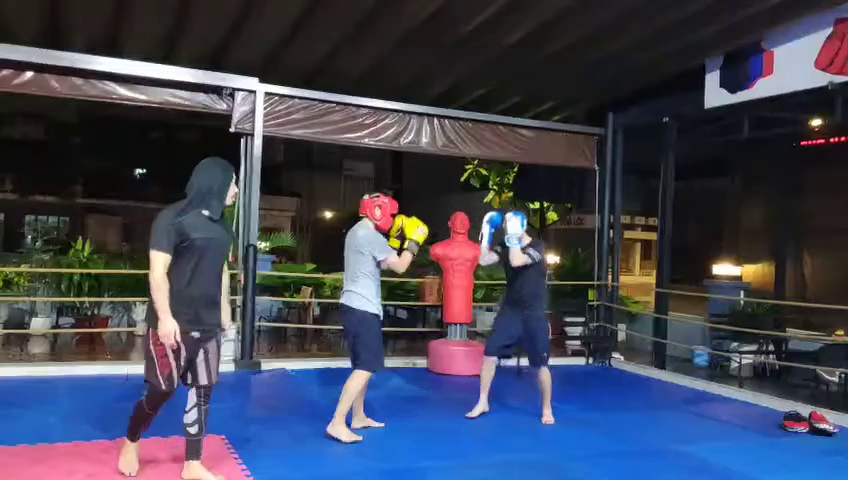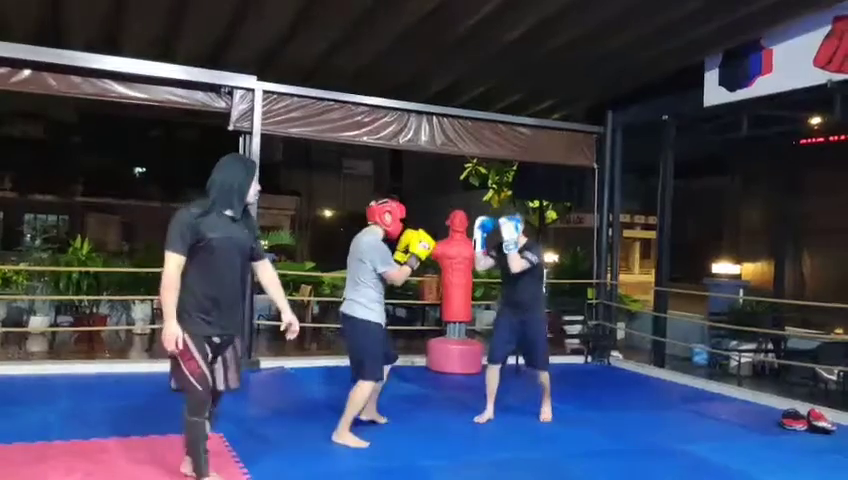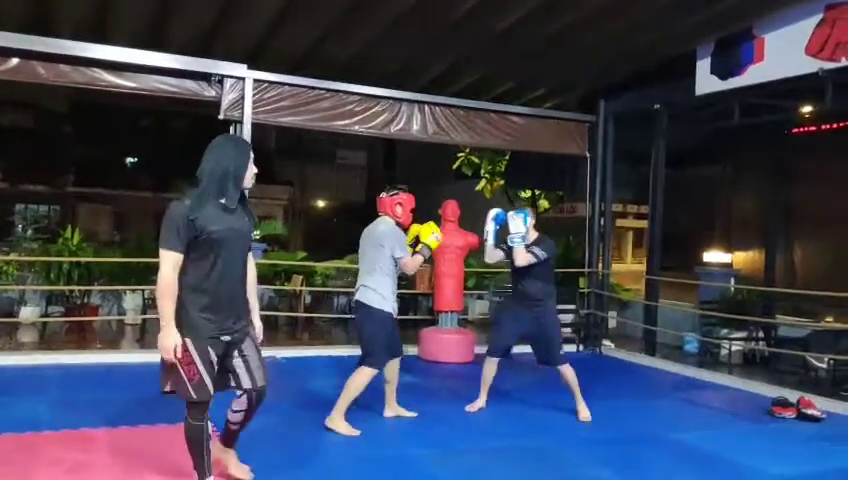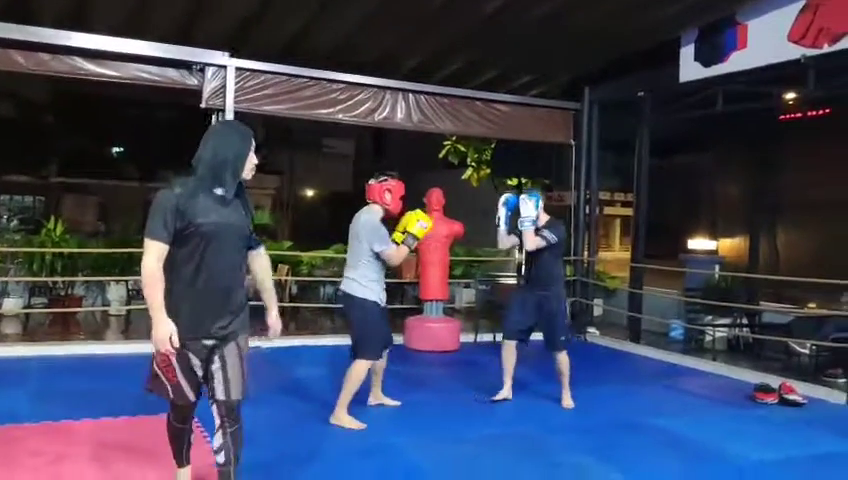
dt=0.4s
person 1, frame 1
left shoulder: (221, 224)
right shoulder: (173, 219)
right elbow: (158, 271)
left wrist: (224, 312)
right wrist: (165, 317)
left hip: (208, 323)
right hip: (174, 322)
left knee: (202, 391)
right knee: (162, 390)
right ankle: (131, 443)
person 1, frame 2
left shoulder: (245, 224)
right shoulder: (191, 218)
left elbow: (263, 268)
right elbow: (171, 272)
left wrist: (285, 310)
right wrist: (169, 321)
left hip: (228, 326)
right hip: (193, 325)
left knee: (213, 397)
right knee: (198, 398)
person 1, frame 3
left shoulder: (243, 210)
right shoulder: (186, 210)
right elbow: (168, 271)
left wrist: (254, 313)
right wrist: (168, 327)
left hip: (236, 323)
right hip: (196, 326)
left knee: (255, 389)
right knee: (199, 401)
left ankle: (226, 450)
person 1, frame 4
left shoulder: (241, 203)
right shoulder: (176, 198)
left elbow: (257, 257)
right elbow: (152, 261)
left wrist: (272, 307)
right wrist: (160, 318)
left hip: (231, 325)
right hip: (185, 325)
left knee: (229, 408)
right knee: (183, 405)
person 2, frame 1
left shoulder: (357, 232)
right shoulder: (371, 236)
right elbow: (399, 267)
left wrist: (397, 239)
right wrist: (414, 241)
left hip: (355, 307)
right hip: (363, 310)
left knee: (364, 365)
right knee: (365, 367)
left ankle: (359, 417)
right ankle: (337, 422)
person 2, frame 2
left shoulder: (365, 238)
right shoulder: (375, 245)
left elbow: (386, 272)
right elbow: (396, 279)
left wrist: (402, 252)
right wrist: (416, 256)
left hip: (365, 316)
right hip: (363, 318)
left knee: (385, 362)
right knee: (369, 377)
left ankle: (369, 410)
right ankle: (342, 431)
person 2, frame 3
left shoulder: (372, 230)
right shoulder: (392, 231)
right elbow: (409, 268)
left wrist: (411, 243)
right wrist: (427, 246)
left hip: (374, 304)
right hip: (377, 306)
left knee: (393, 355)
right knee: (372, 364)
left ankle: (391, 406)
right ankle: (336, 416)
person 2, frame 4
left shoulder: (366, 217)
right shoulder: (372, 223)
left elbow: (385, 249)
right elbow: (394, 259)
left wrist: (401, 232)
right wrist: (414, 235)
left hip: (367, 295)
right hip: (362, 296)
left knee: (382, 346)
right knee: (366, 356)
left ankle: (376, 394)
right ankle: (340, 413)
person 3, frame 1
left shoulder: (537, 247)
right shoulder: (506, 247)
left elbow: (516, 261)
right elbow: (484, 260)
left wrist: (513, 235)
right wrist: (486, 232)
left hip: (533, 314)
right hip: (510, 311)
left knee: (540, 364)
right knee: (490, 355)
left ankle: (547, 409)
right ankle: (482, 402)
person 3, frame 2
left shoulder: (533, 249)
right shoulder: (501, 250)
left elbow: (516, 267)
right elbow: (480, 266)
left wrist: (510, 241)
right wrist: (479, 237)
left hip: (532, 316)
right hip: (507, 315)
left knee: (540, 366)
right knee: (494, 362)
left ankle: (546, 404)
right ankle: (489, 409)
person 3, frame 3
left shoulder: (546, 245)
right shoulder: (514, 244)
left elbow: (520, 261)
right elbow: (489, 258)
left wrist: (517, 234)
right wrist: (491, 229)
left hip: (542, 312)
right hip: (516, 309)
left knee: (559, 362)
right knee: (493, 354)
left ankle: (580, 403)
right ankle: (481, 399)
person 3, frame 4
left shoulder: (556, 227)
right shoulder: (528, 228)
left elbow: (529, 245)
right elbow: (503, 244)
left wrist: (527, 218)
right wrist: (503, 215)
left hip: (551, 295)
right hip: (527, 291)
left knee: (558, 348)
right knee: (509, 338)
left ankle: (566, 392)
right ankle: (507, 388)
